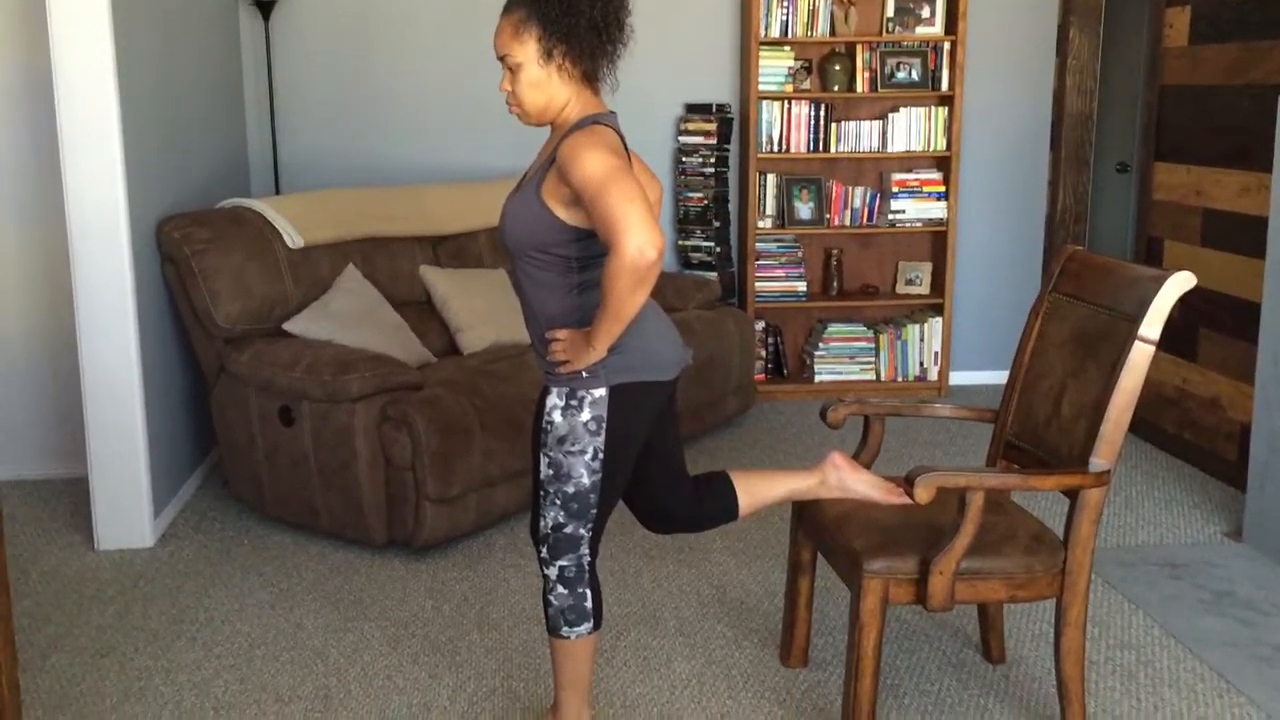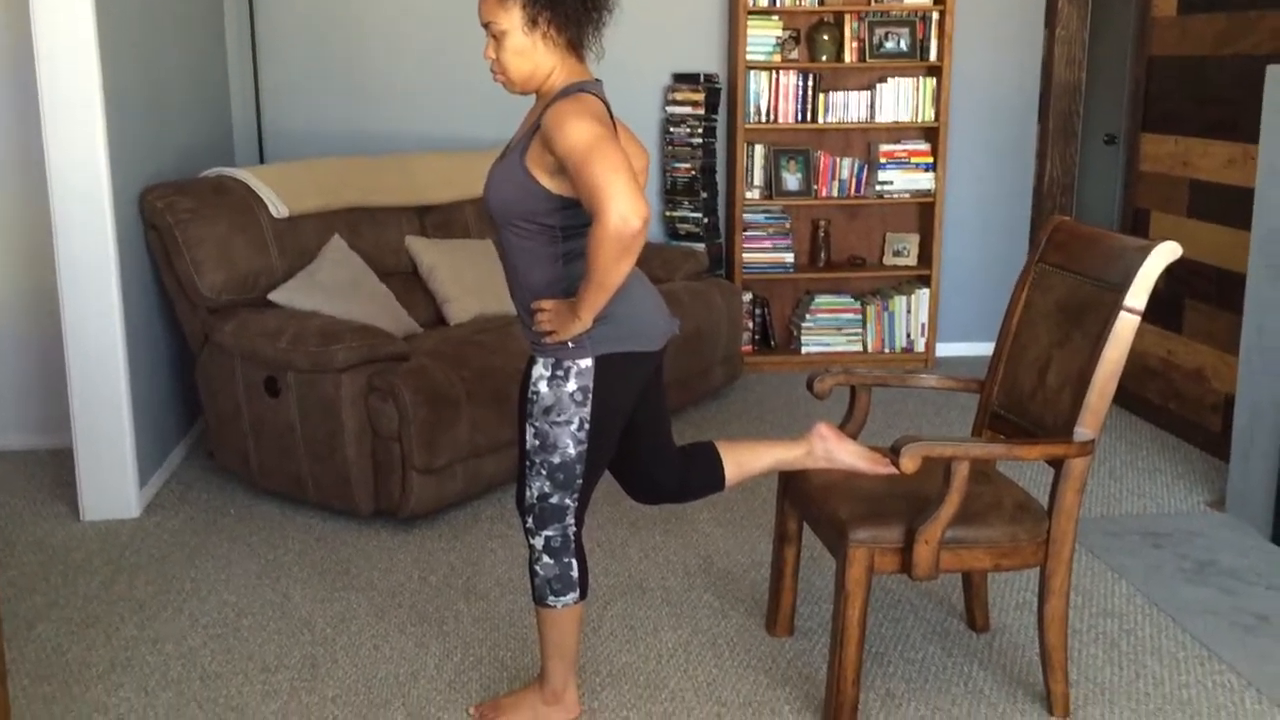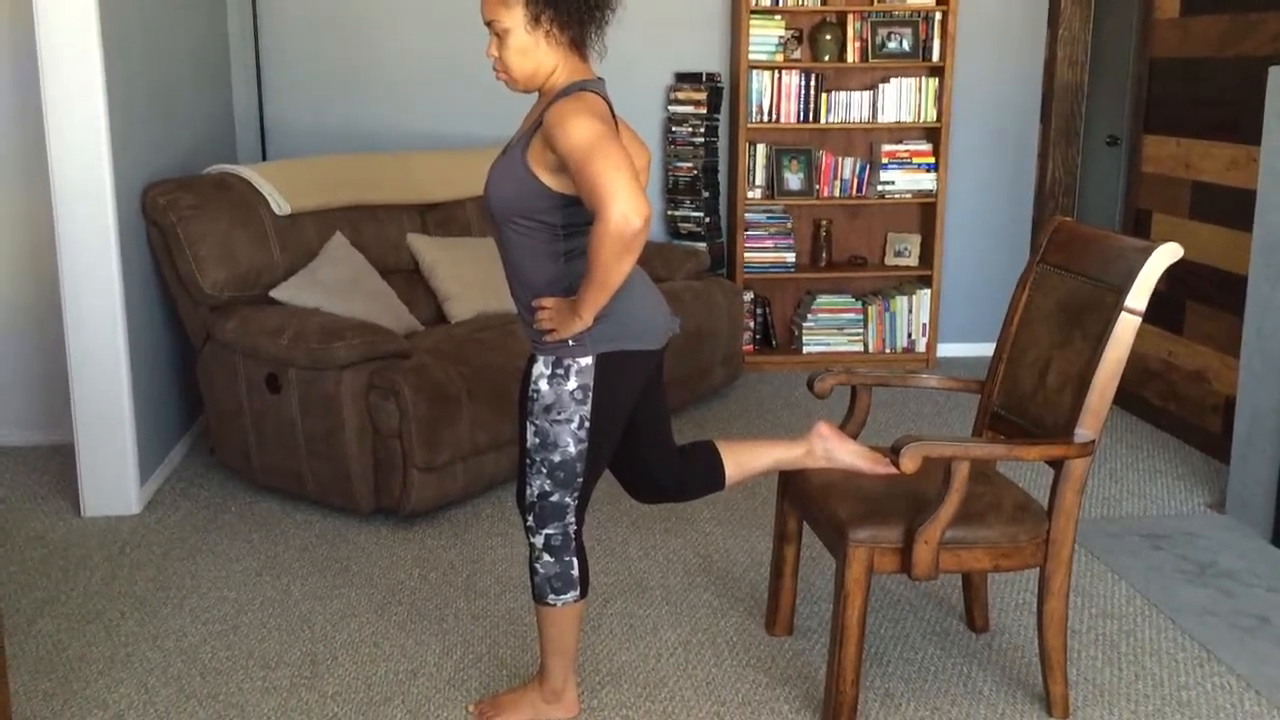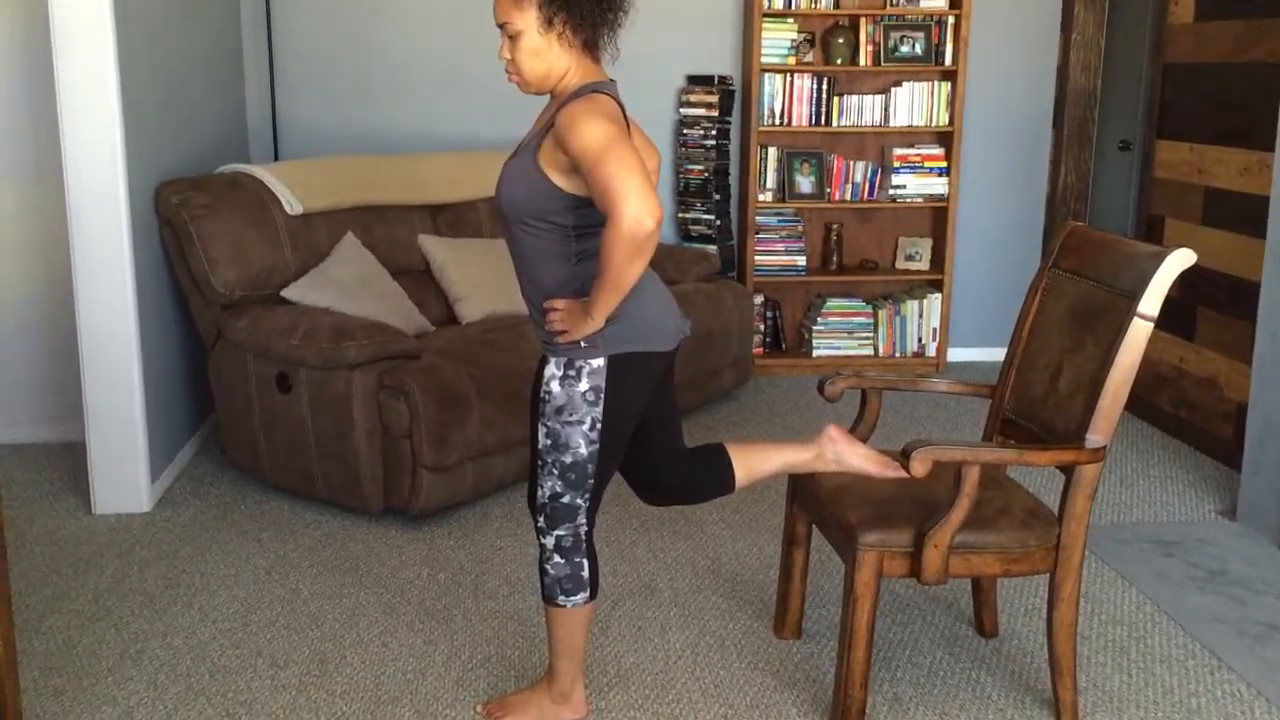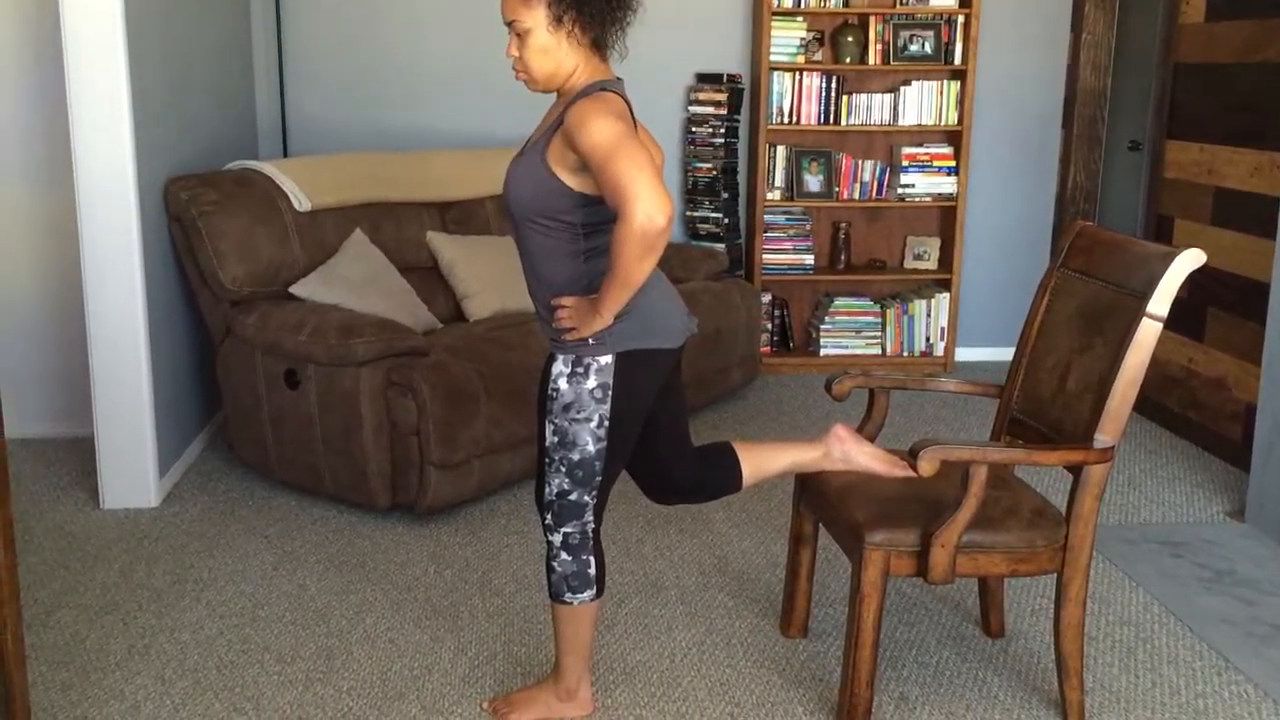
dt=0.4s
person 1, frame 1
left shoulder: (582, 147)
right shoulder: (582, 136)
left elbow: (640, 249)
right elbow: (649, 191)
left wrist: (594, 342)
left hip: (606, 379)
right hip: (635, 368)
left knee: (563, 546)
right knee: (673, 504)
right ankle: (823, 479)
person 1, frame 2
left shoulder: (568, 114)
right shoulder: (568, 104)
left elbow: (625, 217)
right elbow: (635, 162)
left wrist: (580, 312)
left hip: (592, 349)
right hip: (622, 336)
left knee: (549, 517)
right knee: (659, 476)
right ankle: (812, 449)
person 1, frame 3
left shoulder: (568, 113)
right shoulder: (569, 102)
left elbow: (626, 215)
right elbow: (637, 161)
left wrist: (581, 311)
left hip: (591, 348)
right hip: (622, 336)
left knee: (549, 514)
right knee: (659, 475)
right ankle: (812, 448)
person 1, frame 4
left shoulder: (582, 115)
right shoulder: (580, 104)
left elbow: (639, 217)
right elbow: (647, 162)
left wrist: (594, 312)
left hip: (602, 350)
right hip: (634, 337)
left knee: (560, 516)
right knee: (668, 478)
right ankle: (821, 451)
person 1, frame 5
left shoulder: (589, 113)
right shoulder: (586, 102)
left elbow: (650, 213)
right elbow: (652, 160)
left wrist: (603, 309)
left hip: (610, 347)
right hip: (640, 336)
left knee: (568, 512)
right knee: (675, 475)
right ankle: (830, 450)
